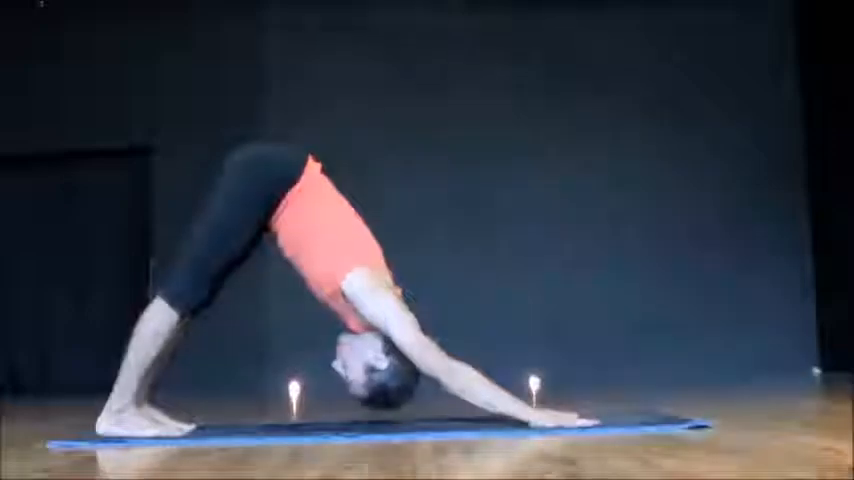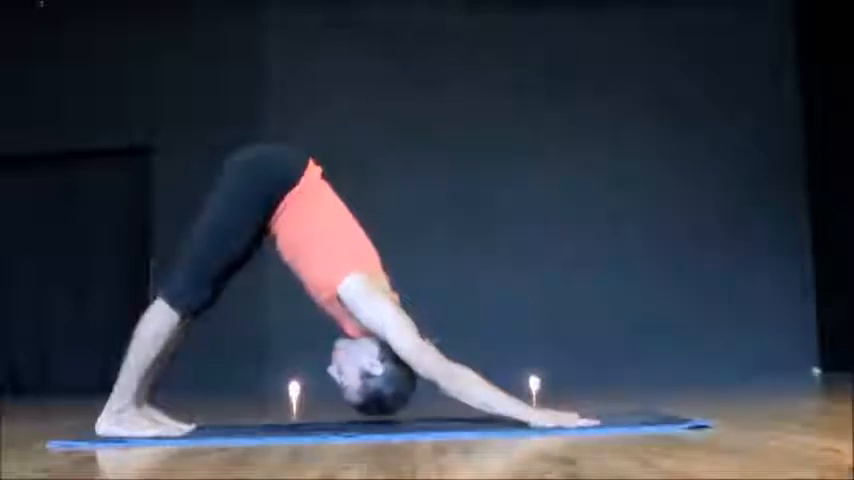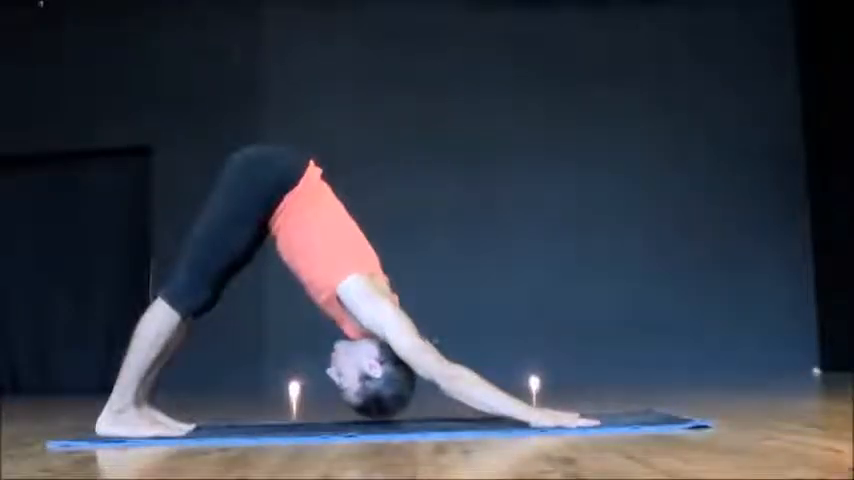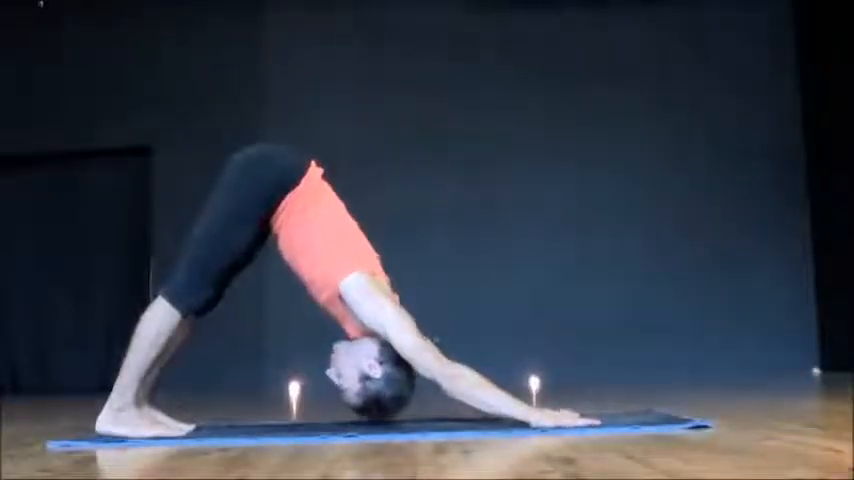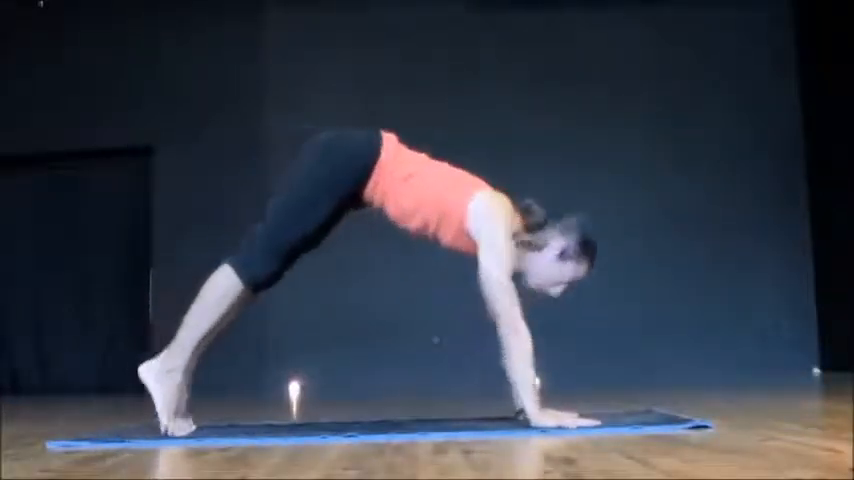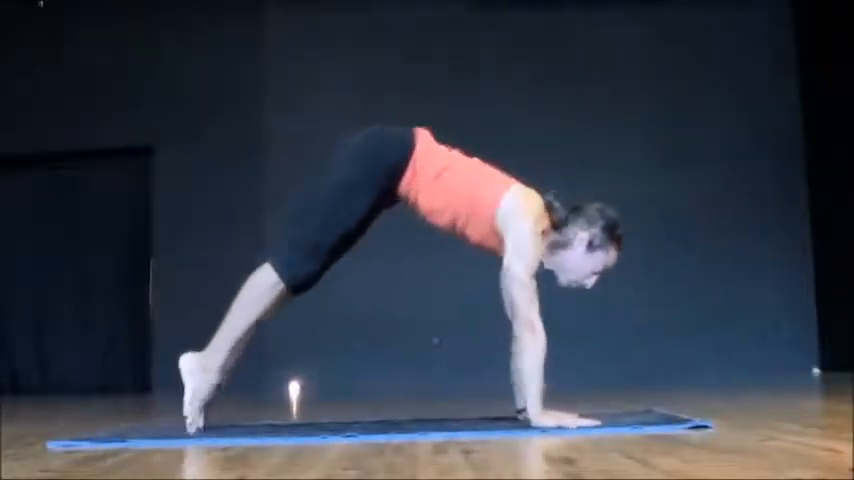
dt=0.7s
person 1, frame 1
right shoulder: (374, 303)
left elbow: (446, 369)
right elbow: (447, 370)
left hip: (278, 189)
right hip: (269, 179)
left knee: (194, 293)
right knee: (185, 288)
left ankle: (136, 402)
right ankle: (118, 409)
person 1, frame 2
right shoulder: (371, 309)
left elbow: (445, 373)
right elbow: (446, 374)
left hip: (278, 188)
right hip: (269, 181)
left knee: (196, 295)
right knee: (186, 290)
left ankle: (135, 403)
right ankle: (118, 410)
person 1, frame 3
right shoulder: (369, 309)
left elbow: (445, 373)
right elbow: (446, 374)
left hip: (278, 190)
right hip: (268, 181)
left knee: (196, 296)
right knee: (187, 290)
left ankle: (136, 403)
right ankle: (118, 410)
person 1, frame 4
left shoulder: (374, 315)
right shoulder: (370, 306)
left elbow: (447, 373)
right elbow: (447, 374)
left hip: (280, 188)
right hip: (270, 180)
left knee: (198, 296)
right knee: (190, 289)
left ankle: (136, 403)
right ankle: (120, 408)
person 1, frame 5
left shoulder: (503, 232)
right shoulder: (497, 227)
left elbow: (509, 326)
right elbow: (511, 326)
left wrist: (526, 404)
right wrist: (535, 412)
left hip: (359, 168)
right hip: (353, 161)
left knee: (264, 267)
right knee: (258, 261)
left ankle: (176, 375)
right ankle: (171, 367)
person 1, frame 6
left shoulder: (529, 231)
right shoulder: (526, 225)
left elbow: (522, 326)
right elbow: (528, 325)
left wrist: (524, 404)
right wrist: (536, 411)
left hip: (394, 166)
right hip: (388, 158)
left knee: (305, 268)
right knee: (301, 262)
left ankle: (212, 366)
right ankle: (211, 363)
